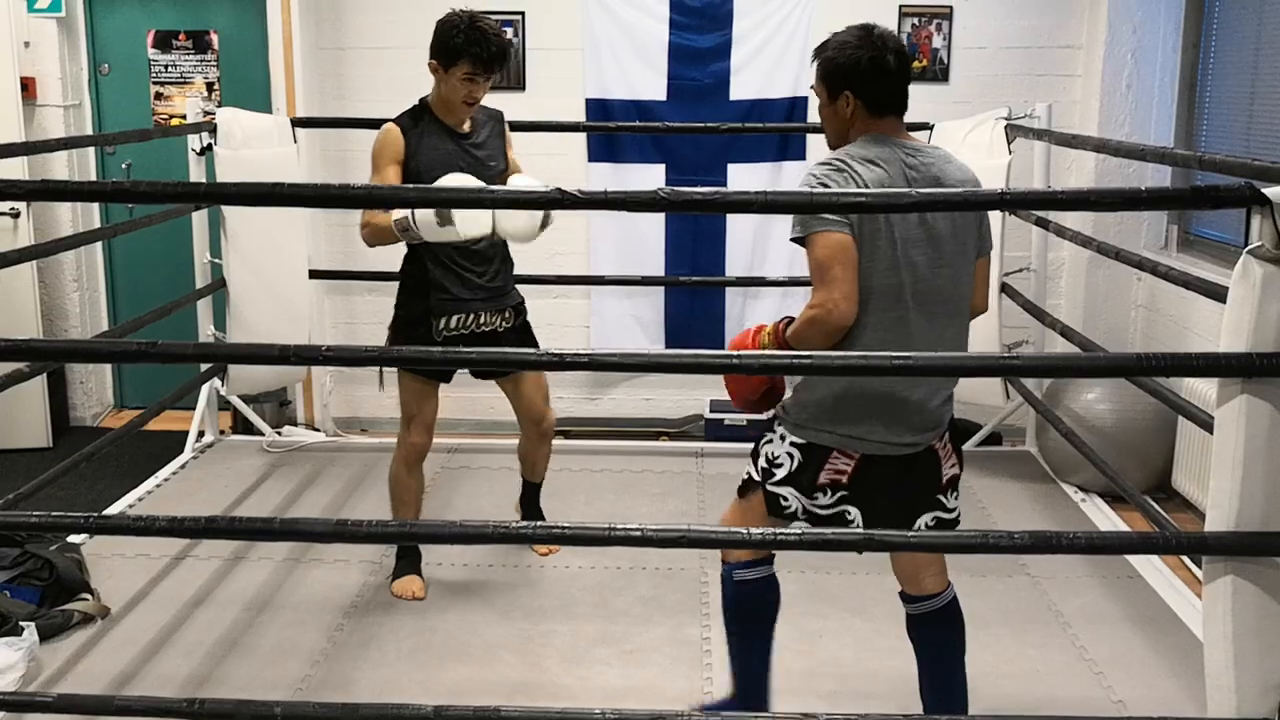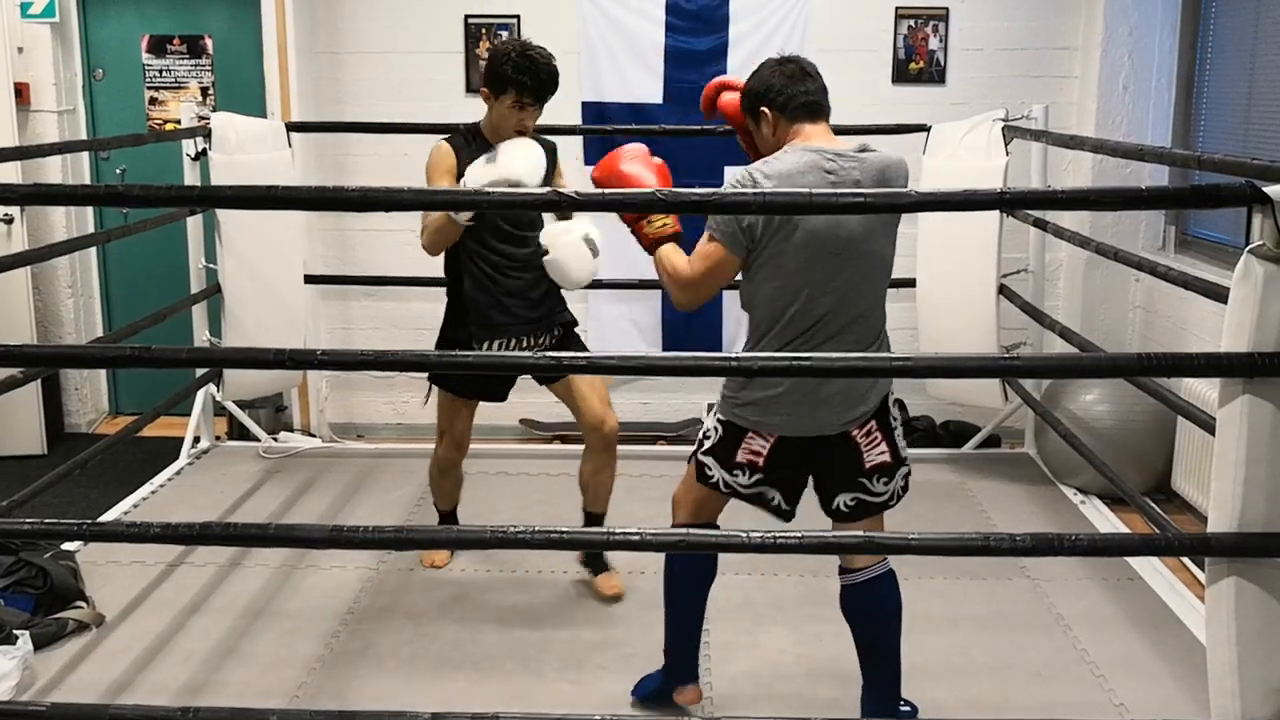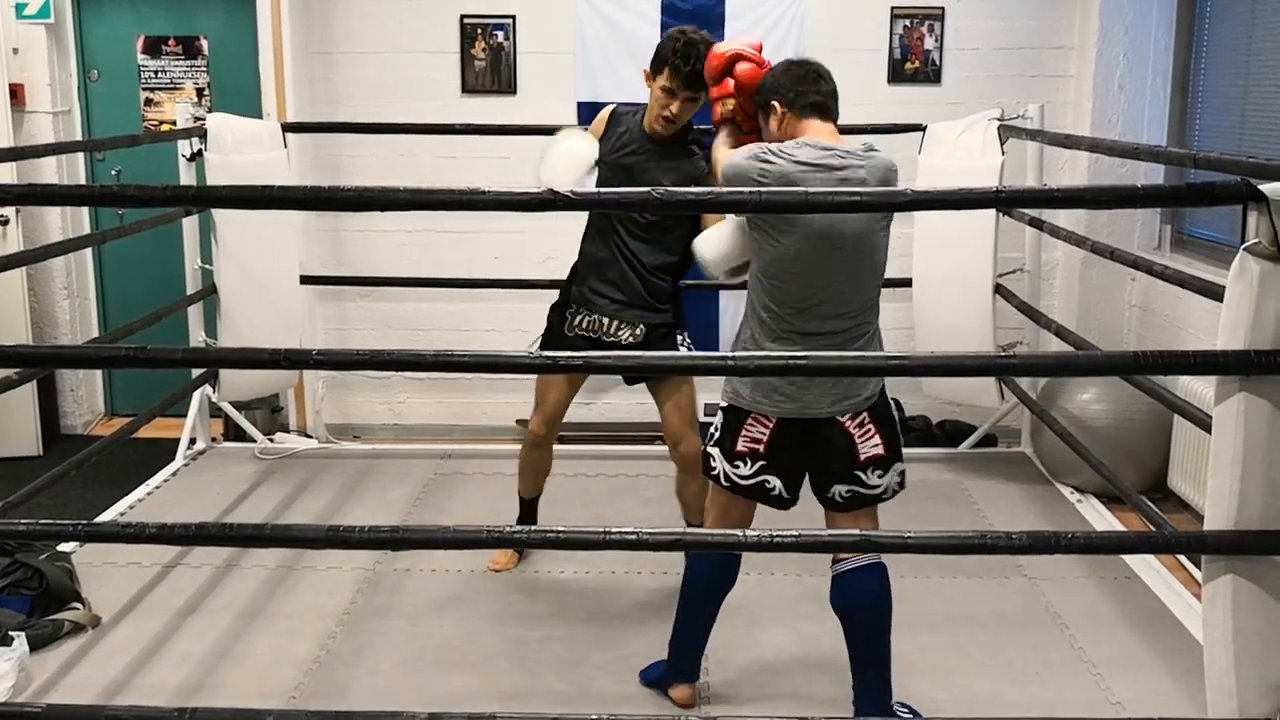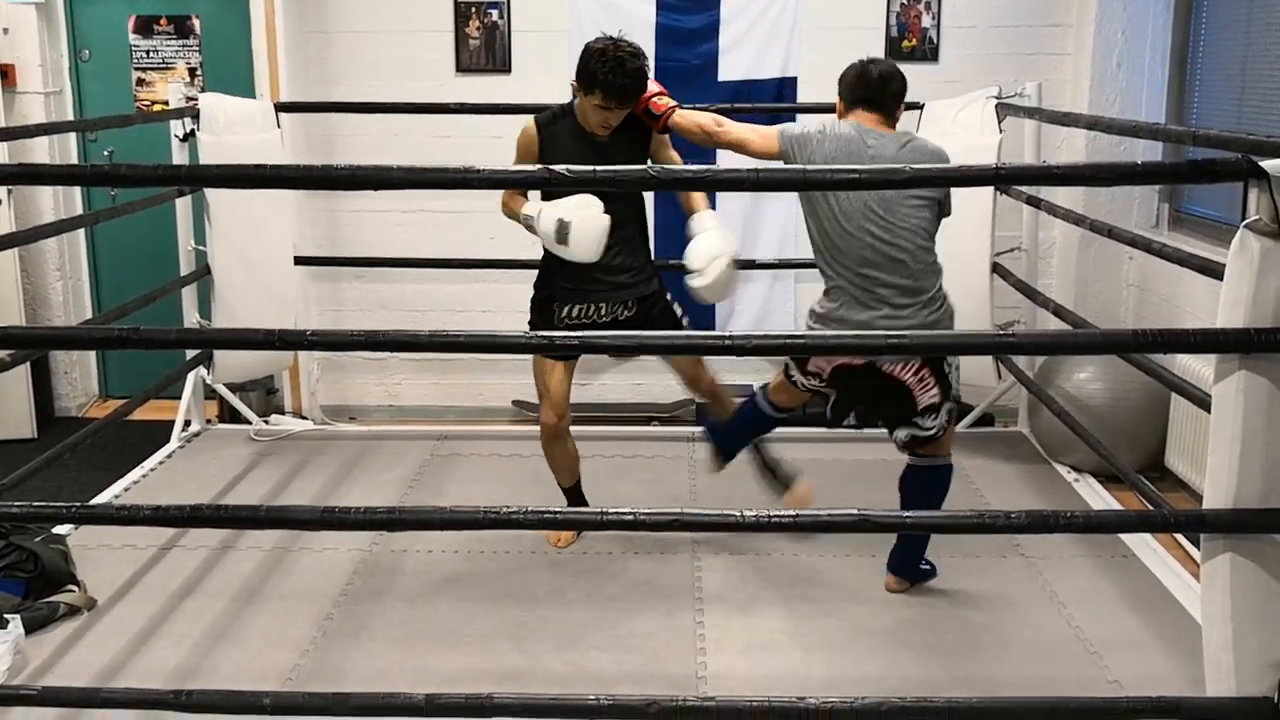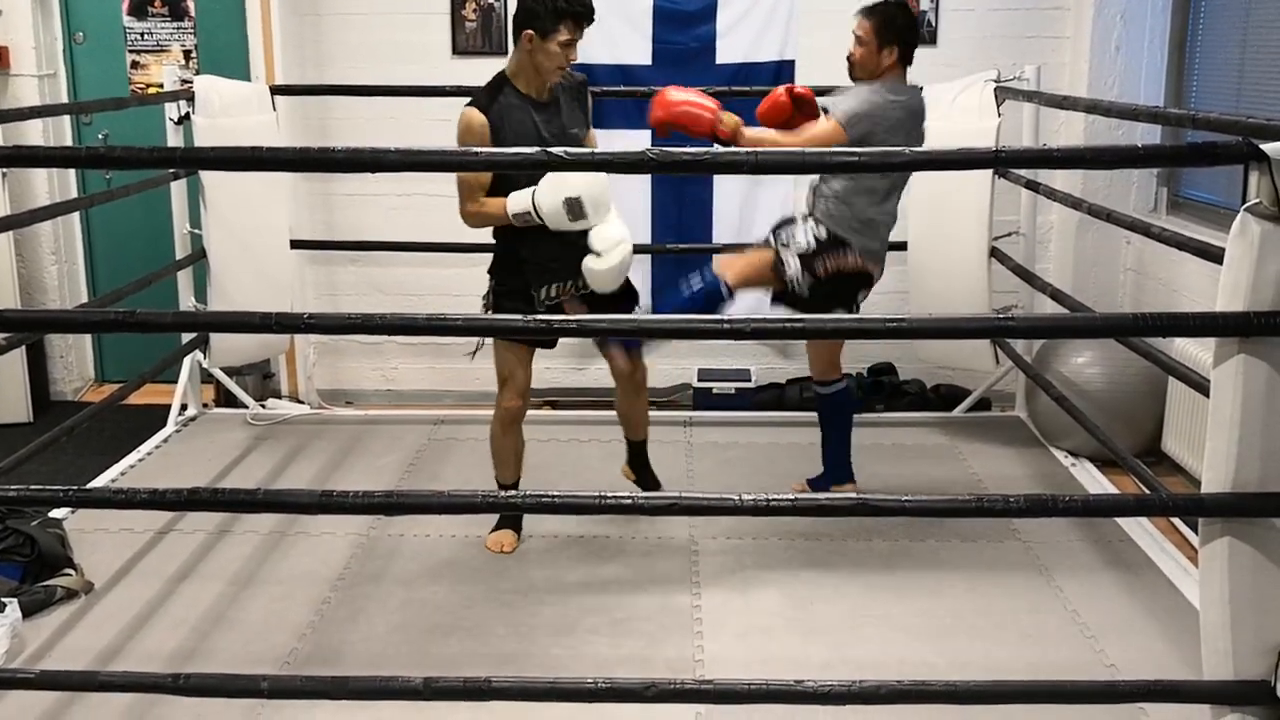
dt=1s
person 1, frame 1
left shoulder: (835, 177)
right shoulder: (961, 179)
left elbow: (834, 310)
right elbow: (975, 302)
left wrist: (775, 343)
left hip: (838, 425)
right hip: (924, 423)
left knee: (741, 539)
right knee: (925, 579)
person 1, frame 2
left shoulder: (755, 187)
right shoulder: (889, 171)
left elbow: (687, 289)
left wrist: (653, 226)
right wrist: (760, 146)
left hip: (765, 404)
right hip: (858, 402)
left knee: (690, 513)
right knee: (864, 554)
person 1, frame 3
left shoulder: (759, 166)
right shoulder: (881, 170)
left elbow: (725, 157)
left wrist: (731, 115)
right wrist: (764, 89)
left hip: (765, 393)
right hip: (852, 392)
left knee: (720, 528)
right knee: (857, 544)
person 1, frame 4
left shoulder: (815, 141)
right shoulder: (933, 161)
left elbow: (722, 130)
left wrist: (662, 109)
left hip: (841, 332)
right hip: (918, 335)
left knee: (784, 389)
right knee: (934, 449)
left ankle: (722, 443)
right ankle: (905, 566)
person 1, frame 5
left shoulder: (873, 105)
right shoulder: (908, 103)
left elbow: (798, 150)
left wrist: (723, 127)
right wrist: (814, 118)
left hip: (831, 236)
right hip: (859, 251)
left knee: (727, 272)
right knee: (825, 366)
right ankle: (837, 478)
person 2, frame 1
left shoulder: (495, 125)
right shoulder: (399, 136)
left elbow: (518, 192)
right elbow: (371, 229)
left wrist: (532, 209)
right wrist: (416, 221)
left hip: (498, 302)
right hip: (429, 309)
left knee: (541, 421)
right knee: (415, 440)
left ankle: (530, 506)
right ankle: (408, 555)
person 2, frame 2
left shoulder: (546, 152)
right shoulder: (451, 153)
left elbow: (568, 216)
right elbow: (431, 241)
left wrist: (577, 235)
right wrist: (476, 188)
left hip: (545, 319)
right hip: (476, 326)
left knee: (604, 428)
right knee: (450, 449)
left ankle: (592, 548)
right ankle: (446, 527)
person 2, frame 3
left shoulder: (705, 163)
right shoulder: (613, 120)
right elbow: (570, 166)
right wrist: (564, 166)
left hip: (653, 317)
right hip: (584, 303)
left knee: (687, 448)
right knee: (540, 429)
right ankle: (524, 528)
person 2, frame 4
left shoulder: (642, 130)
right shoulder: (540, 132)
right elbow: (511, 200)
left wrist: (706, 225)
right wrist: (540, 219)
left hip: (635, 285)
right hip: (564, 292)
left knee: (703, 384)
right knee: (553, 420)
left ankle: (769, 467)
right ankle: (577, 507)
person 2, frame 5
left shoulder: (575, 89)
right shoulder: (481, 117)
right elbow: (471, 208)
left wrist: (606, 217)
right wrist: (535, 206)
left hip: (588, 264)
right hip: (522, 275)
left knee: (632, 372)
right knee: (512, 403)
left ankle: (639, 466)
right ankle: (510, 512)
